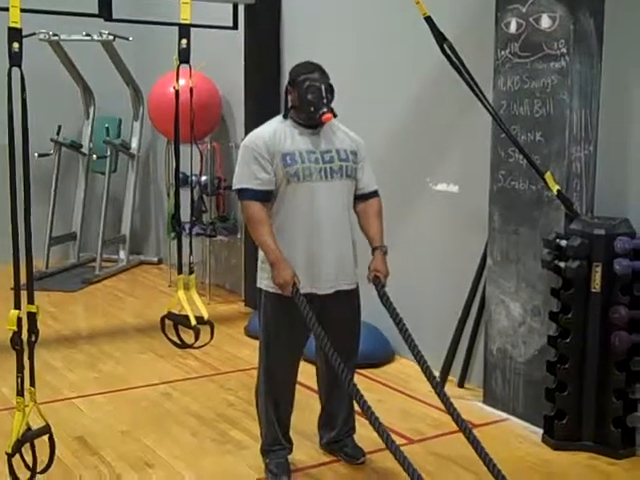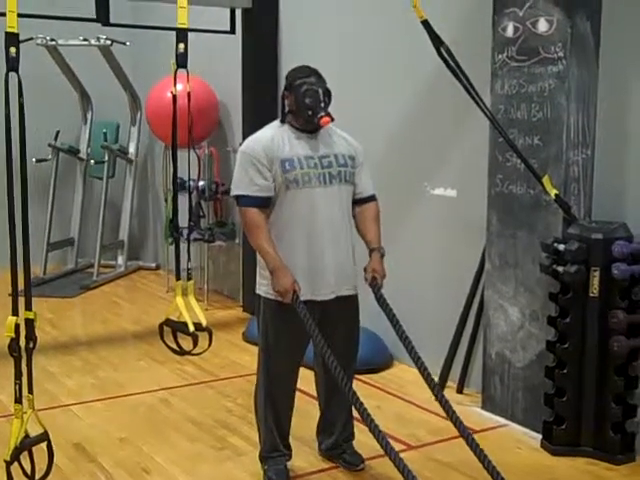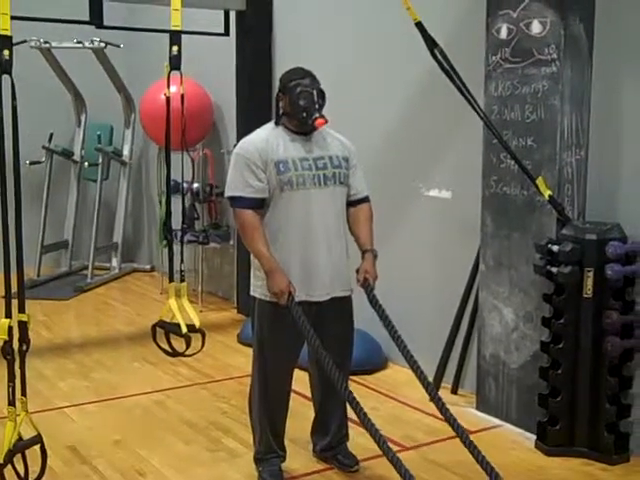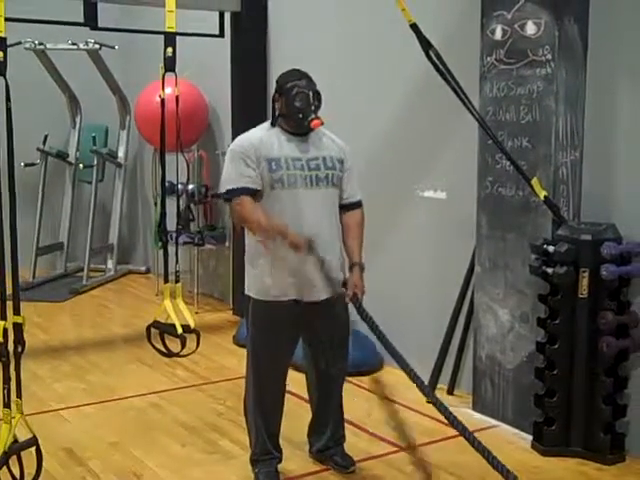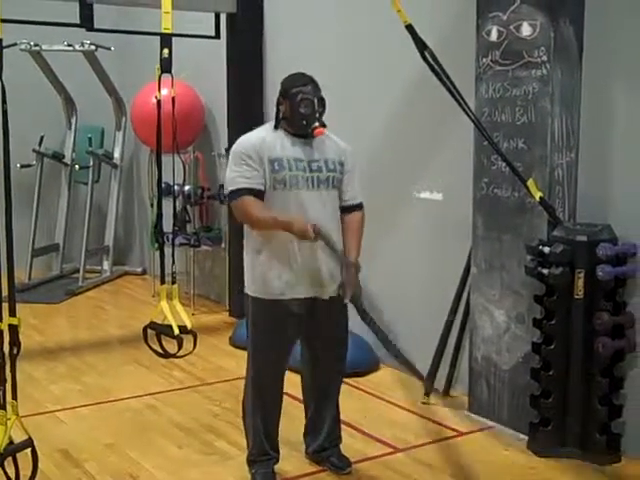
dt=0.4s
person 1, frame 1
left shoulder: (350, 141)
right shoulder: (264, 141)
left elbow: (367, 198)
right elbow: (253, 205)
left wrist: (378, 250)
right wrist: (277, 262)
left hip: (341, 278)
right hip: (287, 280)
left knee: (340, 362)
right knee: (278, 367)
left ankle: (337, 435)
person 1, frame 2
left shoulder: (347, 145)
right shoulder: (261, 146)
left elbow: (364, 203)
right elbow: (252, 212)
left wrist: (375, 251)
right wrist: (277, 268)
left hip: (341, 284)
right hip: (286, 286)
left knee: (339, 368)
right knee: (278, 373)
left ankle: (336, 441)
person 1, frame 3
left shoulder: (341, 147)
right shoulder: (256, 148)
left elbow: (358, 204)
right elbow: (246, 214)
left wrist: (368, 252)
right wrist: (273, 270)
left hip: (335, 285)
right hip: (281, 287)
left knee: (334, 369)
right knee: (273, 375)
left ankle: (331, 442)
person 1, frame 4
left shoulder: (336, 148)
right shoulder: (251, 146)
left elbow: (351, 209)
right elbow: (240, 205)
left wrist: (355, 266)
right wrist: (282, 231)
left hip: (328, 286)
right hip: (273, 289)
left knee: (331, 370)
right knee: (267, 375)
left ankle: (327, 443)
person 1, frame 5
left shoulder: (337, 150)
right shoulder: (253, 146)
left elbow: (352, 208)
right elbow: (243, 204)
left wrist: (351, 262)
right wrist: (289, 223)
left hip: (326, 285)
right hip: (272, 286)
left knee: (327, 368)
right knee: (266, 373)
left ankle: (323, 444)
